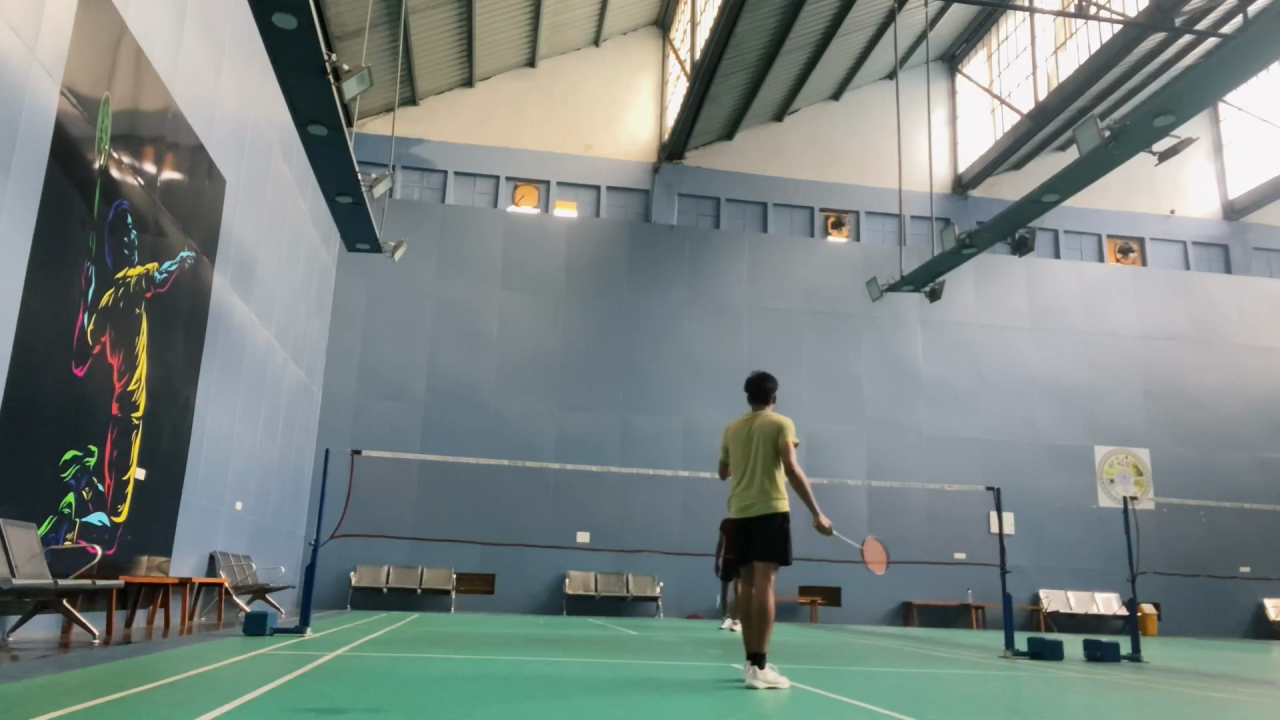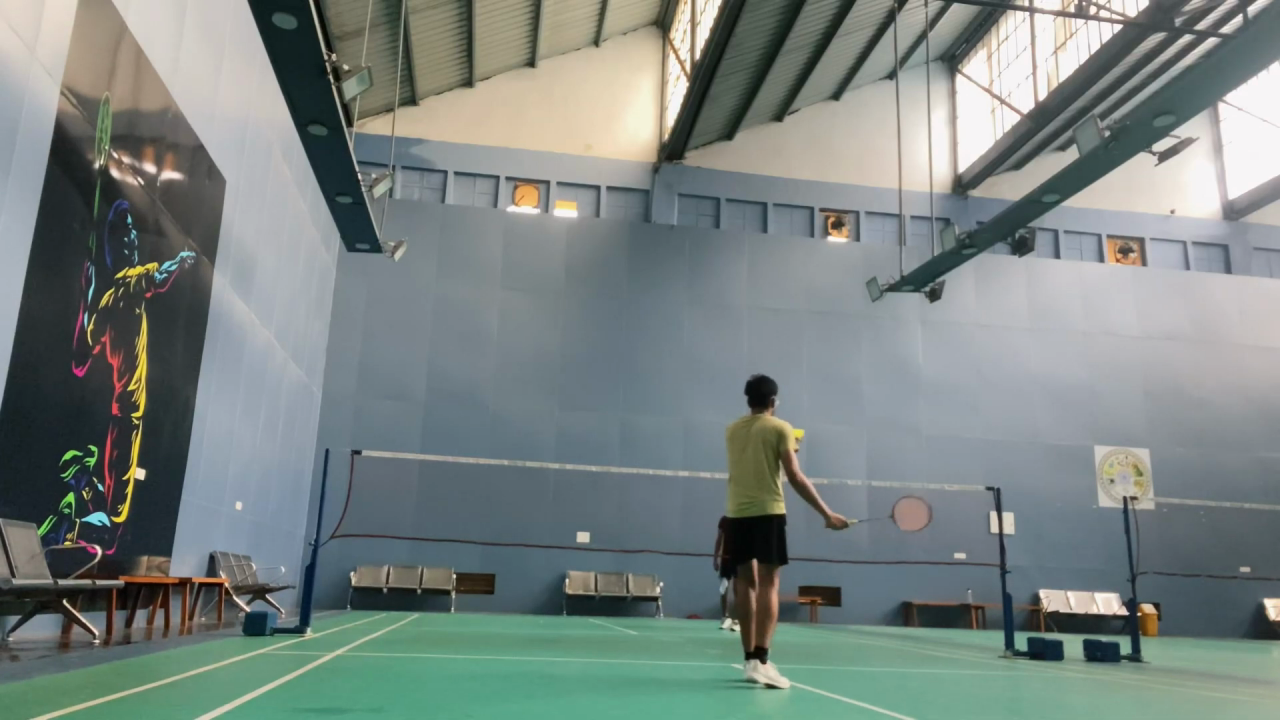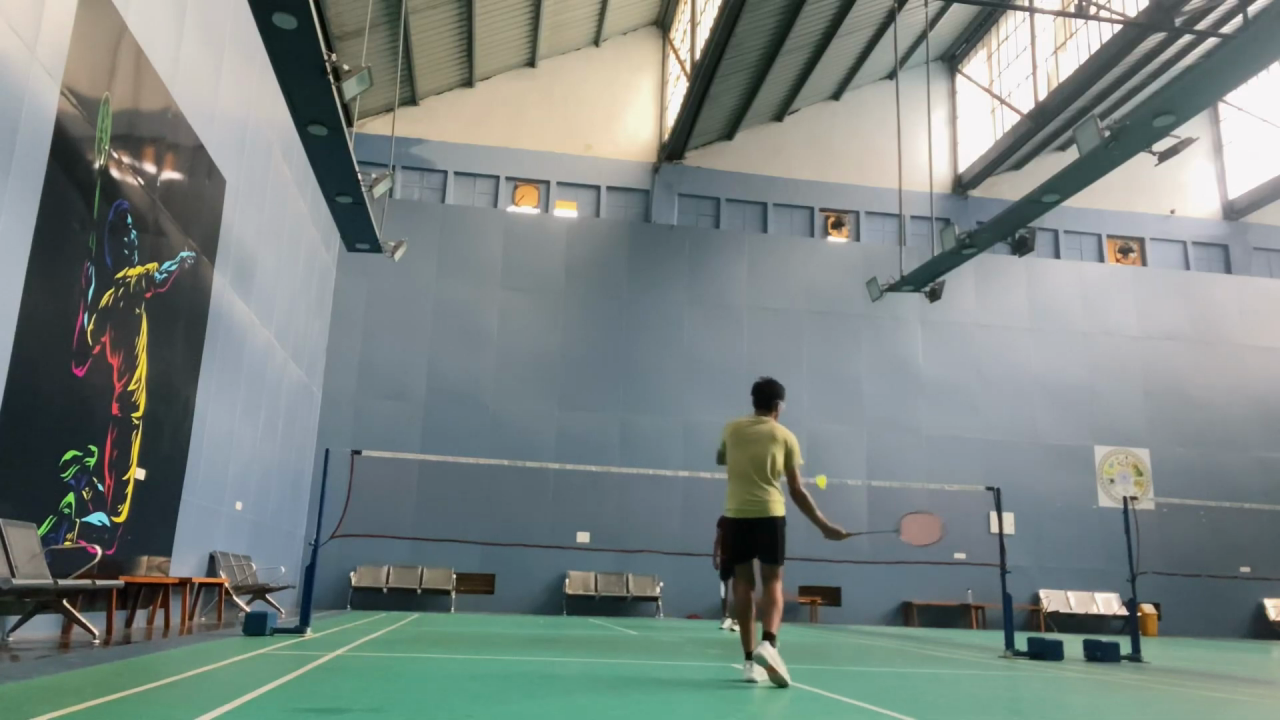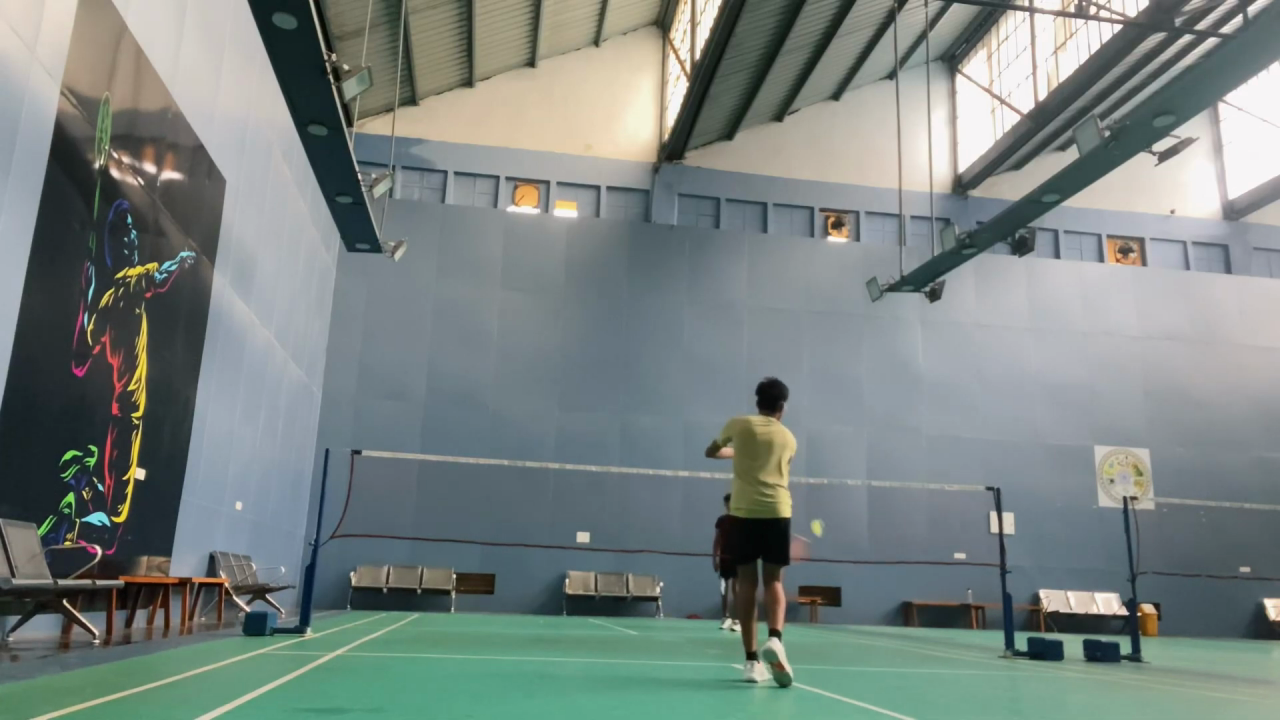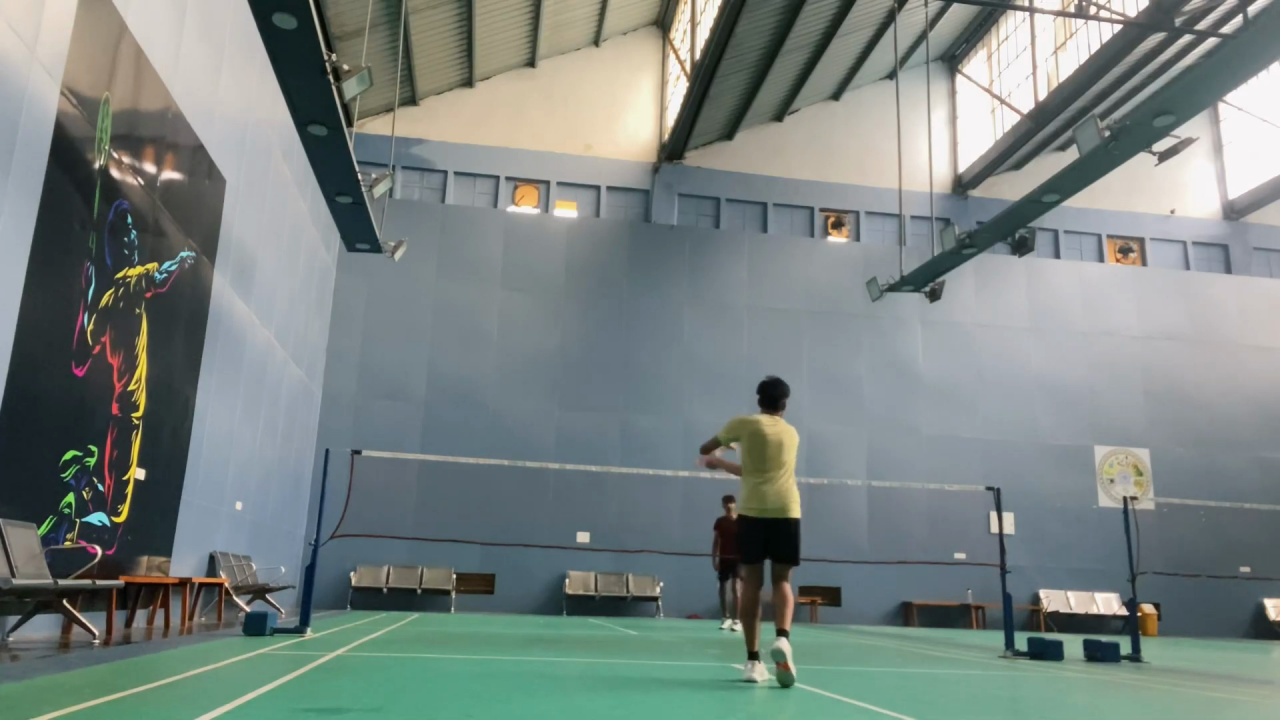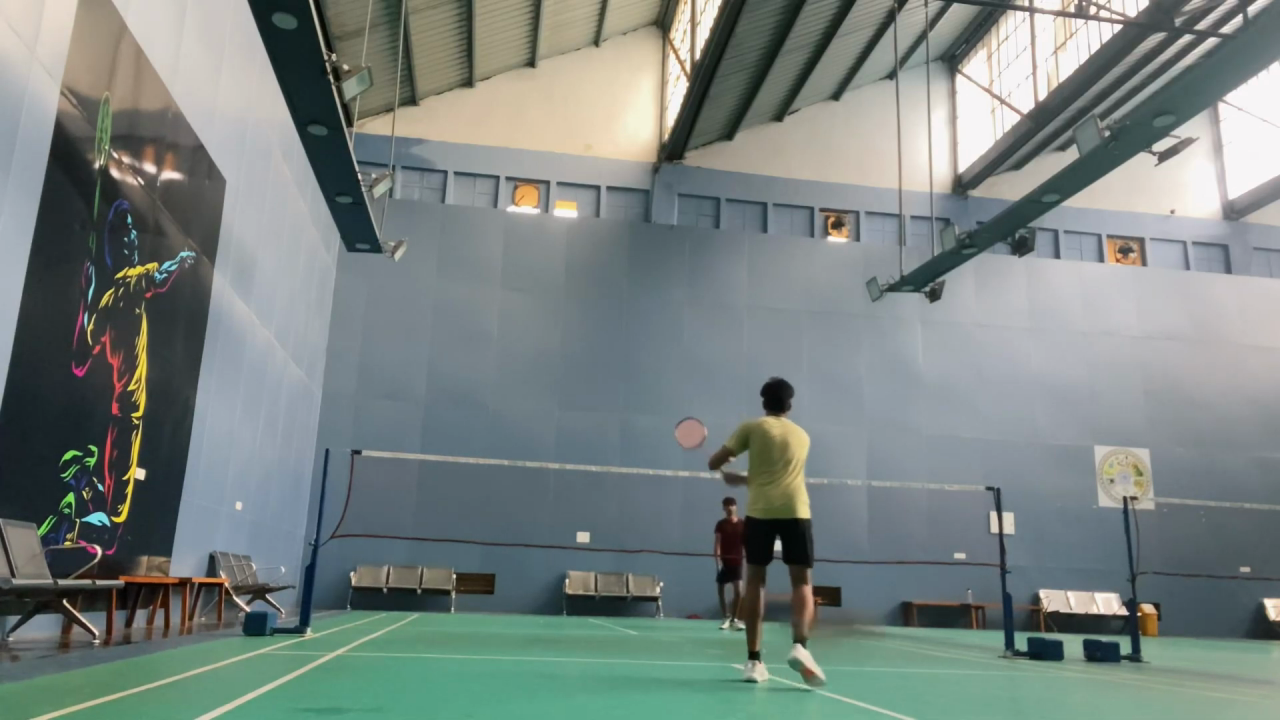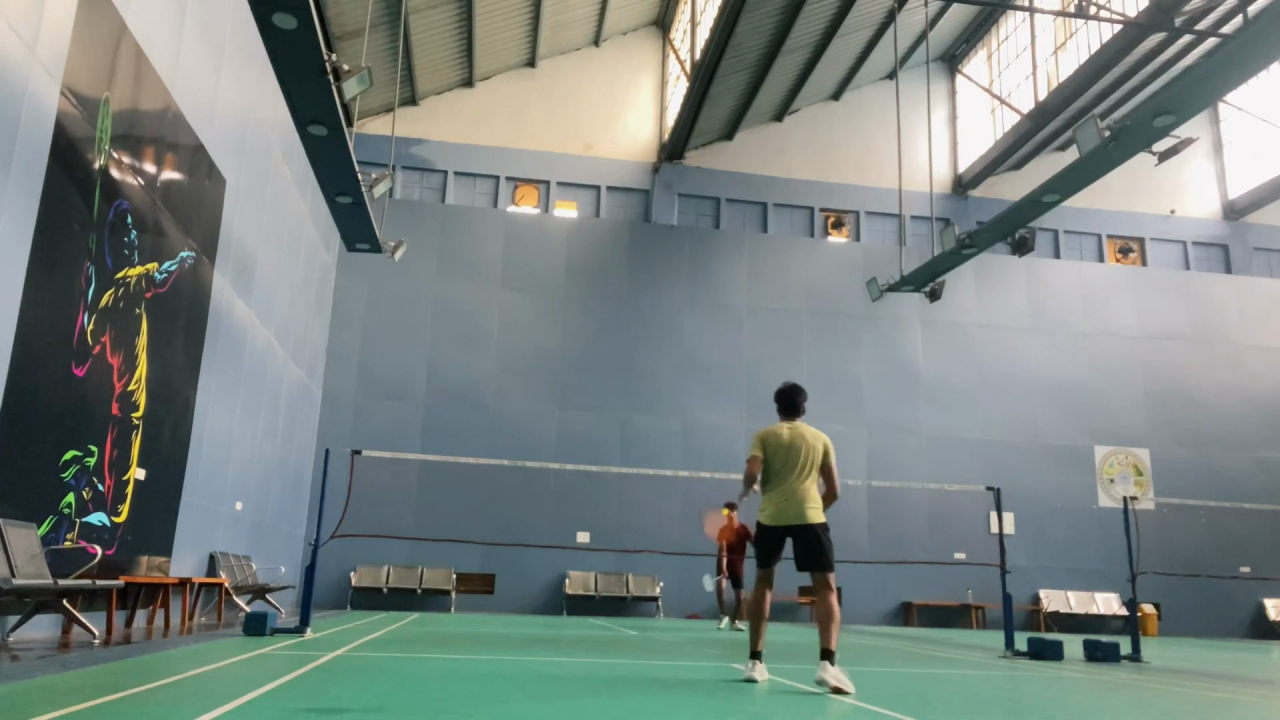
dt=0.2s
person 1, frame 1
left shoulder: (138, 278)
right shoulder: (105, 289)
left elbow: (159, 276)
right elbow: (81, 356)
left wrist: (177, 264)
right wrist: (86, 300)
left hip: (129, 394)
left knee: (120, 470)
right knee: (102, 467)
left ankle: (111, 531)
person 1, frame 2
left shoulder: (137, 279)
right shoulder: (106, 289)
left elbow: (159, 277)
right elbow: (81, 358)
left wrist: (178, 264)
right wrist: (86, 300)
left hip: (129, 394)
left knee: (120, 469)
right knee: (101, 467)
left ankle: (111, 530)
person 1, frame 3
left shoulder: (138, 278)
right shoulder: (105, 290)
left elbow: (159, 277)
right elbow: (80, 358)
left wrist: (177, 265)
right wrist: (86, 301)
left hip: (129, 395)
left knee: (120, 468)
right knee: (101, 465)
left ankle: (112, 529)
person 1, frame 4
left shoulder: (138, 278)
right shoulder: (104, 289)
left elbow: (159, 277)
right elbow: (81, 356)
left wrist: (177, 264)
right wrist: (86, 300)
left hip: (129, 393)
left knee: (120, 470)
left ankle: (112, 530)
person 1, frame 5
left shoulder: (139, 277)
right shoulder: (104, 288)
left elbow: (159, 276)
right elbow: (82, 355)
left wrist: (177, 264)
right wrist: (86, 300)
left hip: (129, 392)
left knee: (120, 469)
left ankle: (112, 530)
person 1, frame 6
left shoulder: (138, 278)
right shoulder: (105, 288)
left elbow: (159, 277)
right elbow: (81, 359)
left wrist: (177, 264)
right wrist: (86, 299)
left hip: (129, 396)
left knee: (119, 472)
left ankle: (112, 529)
person 1, frame 7
left shoulder: (138, 278)
right shoulder: (103, 288)
left elbow: (158, 277)
right elbow: (80, 358)
left wrist: (176, 265)
right wrist: (86, 300)
left hip: (129, 395)
left knee: (119, 471)
left ankle: (112, 529)
person 2, frame 1
left shoulder: (731, 429)
right shoulder: (780, 424)
right elbow: (792, 470)
right wrist: (817, 513)
left hip: (739, 513)
right hip: (771, 510)
left knee: (748, 585)
right knee: (764, 584)
left ankle: (752, 661)
right ankle: (758, 667)
person 2, frame 2
left shoulder: (732, 430)
right shoulder: (779, 428)
right elbow: (794, 477)
right wrist: (827, 513)
left hip: (736, 513)
right hip: (767, 512)
left knee: (746, 583)
right knee: (768, 584)
left ankle: (751, 659)
right ankle: (760, 661)
person 2, frame 3
left shoulder: (732, 429)
right shoulder: (785, 436)
right elbow: (796, 492)
right wrist: (823, 525)
left hip: (735, 513)
right hip: (769, 513)
left knee: (743, 583)
right knee: (772, 581)
left ankle: (750, 660)
right ankle: (767, 643)
person 2, frame 4
left shoulder: (737, 424)
right shoulder: (788, 439)
left elbow: (712, 451)
left hip: (743, 512)
right hip: (778, 513)
left knee: (746, 583)
right knee: (774, 581)
left ankle: (751, 661)
right ankle: (775, 639)
person 2, frame 5
left shoulder: (744, 423)
right shoulder: (792, 434)
left elbow: (704, 450)
left wrist: (716, 454)
right wrist: (720, 463)
left hip: (753, 511)
right hip: (788, 511)
left knee: (751, 582)
right knee: (782, 580)
left ankle: (753, 660)
right ankle: (782, 638)
person 2, frame 6
left shoulder: (751, 428)
right shoulder: (802, 435)
left elbow: (714, 463)
left wrist: (724, 460)
right wrist: (742, 478)
left hip: (760, 512)
right hip: (796, 512)
left knee: (755, 582)
right knee: (801, 583)
left ankle: (753, 660)
right ankle: (800, 646)
person 2, frame 7
left shoulder: (765, 435)
right shoulder: (821, 439)
left elbow: (750, 474)
right elbow: (833, 491)
left wrist: (749, 487)
left hip: (771, 517)
right hip: (811, 516)
left knee: (763, 583)
right knee: (826, 590)
left ankle: (755, 661)
right ankle: (827, 663)
